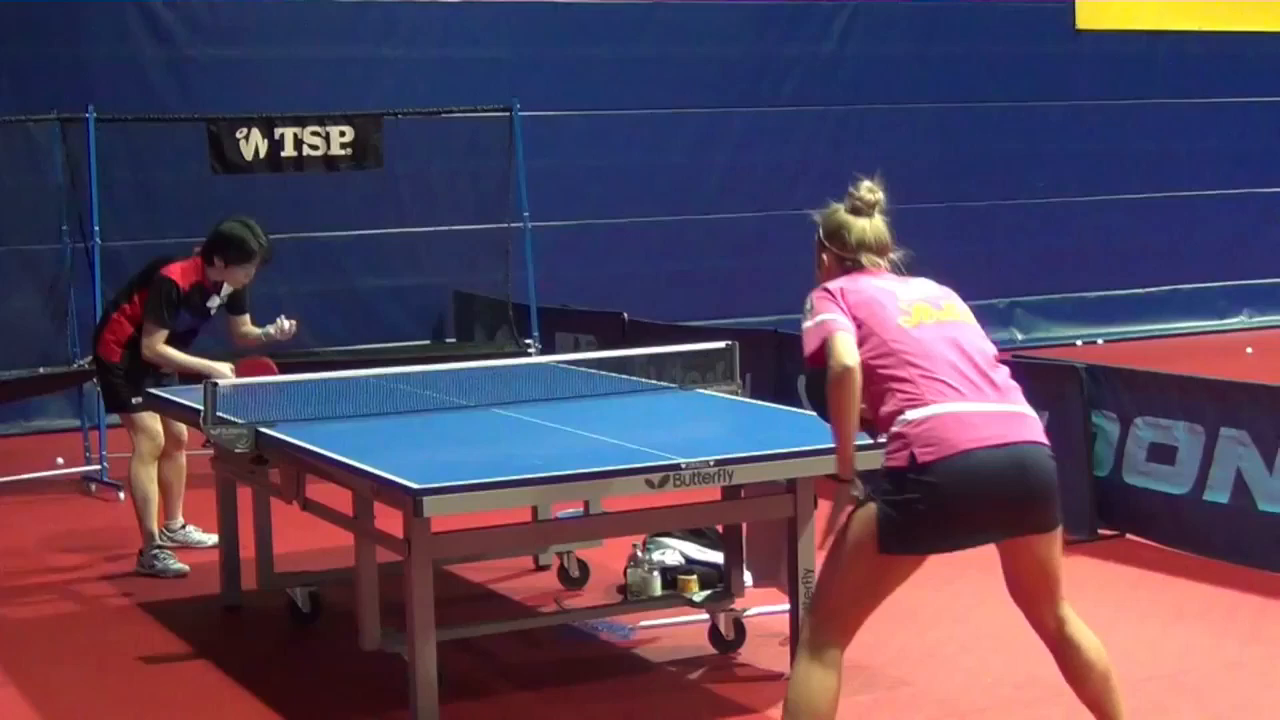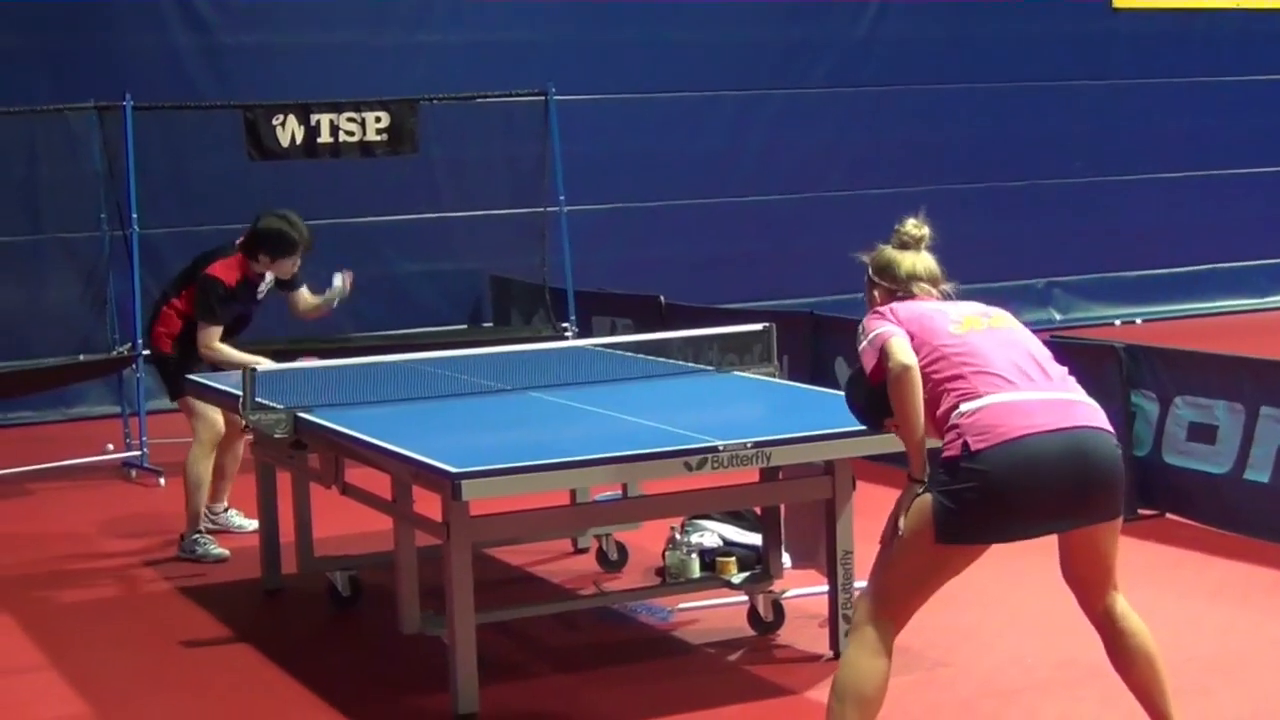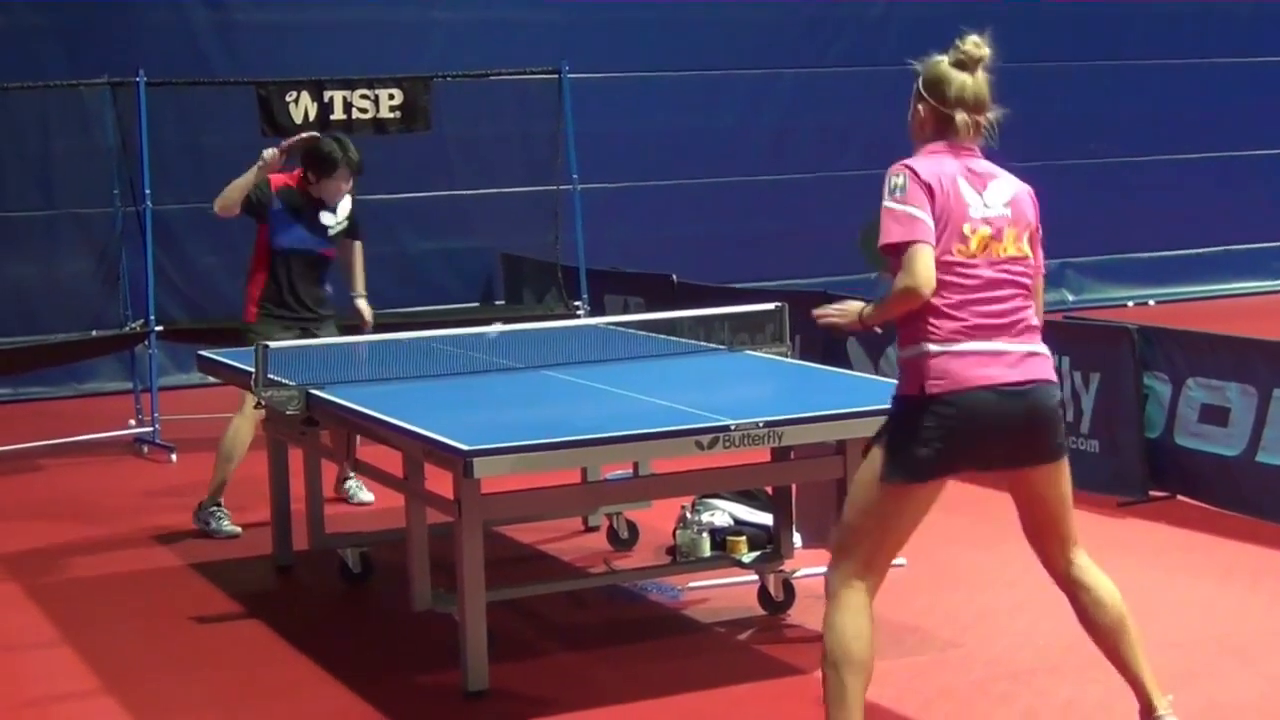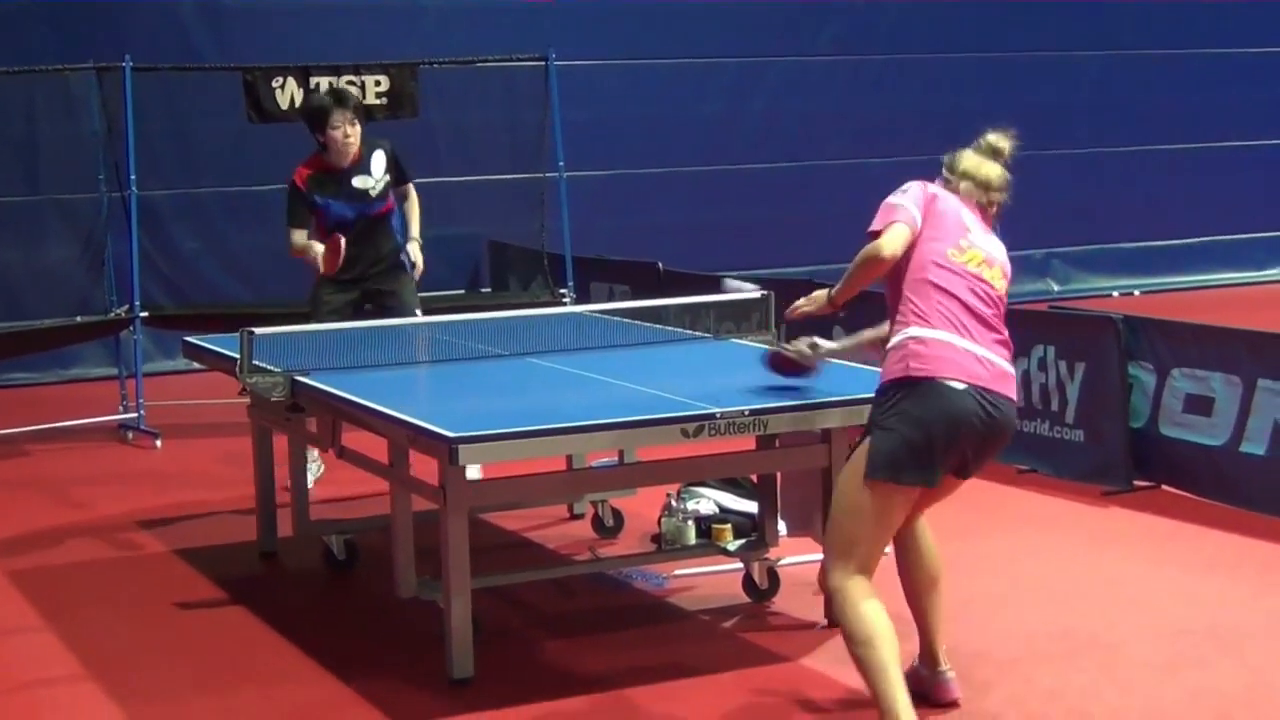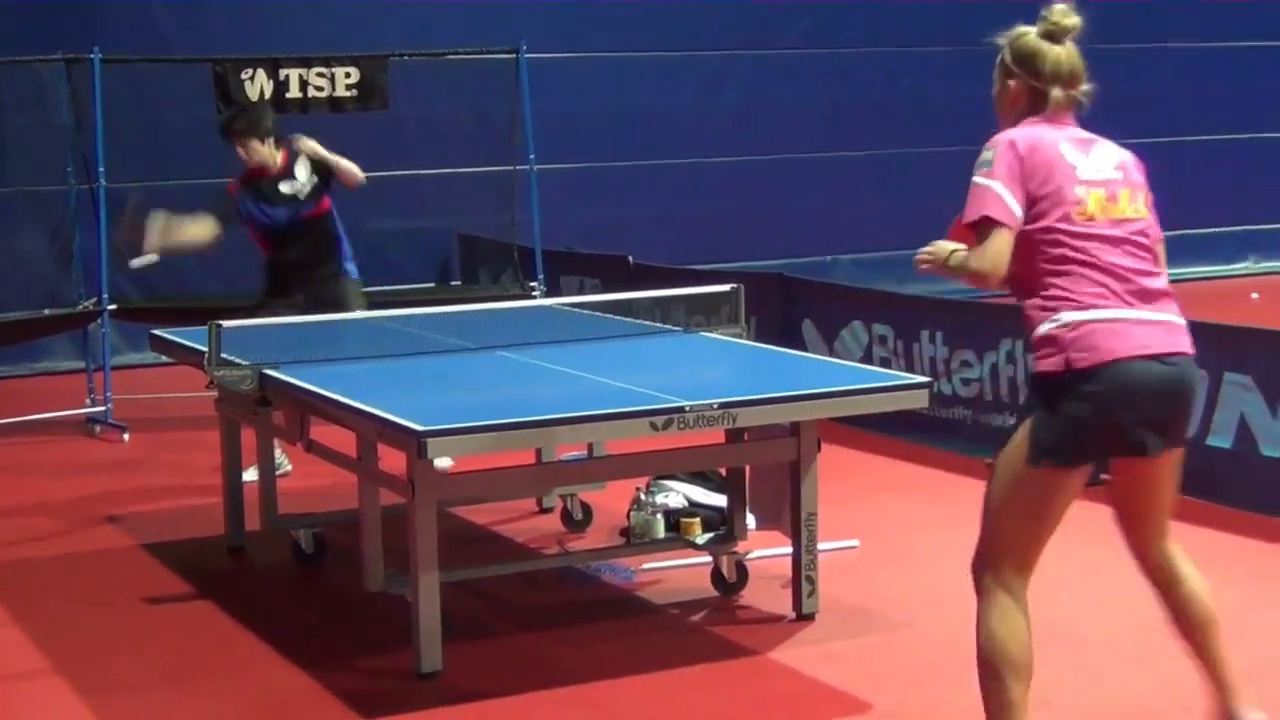
dt=0.7s
person 1, frame 1
left shoulder: (831, 296)
right shoulder: (937, 290)
left elbow: (844, 366)
left wrist: (848, 479)
left hip: (939, 461)
right hip: (1028, 451)
left knee: (823, 633)
right knee: (1052, 613)
person 1, frame 2
left shoulder: (883, 318)
right shoulder: (992, 313)
left elbow: (903, 365)
left wrist: (917, 476)
left hip: (1000, 456)
right hip: (1093, 441)
left knee: (875, 618)
right knee: (1103, 599)
person 1, frame 3
left shoulder: (916, 173)
right shoulder: (1020, 190)
left elbow: (918, 283)
left wrist: (866, 314)
left hip: (946, 394)
right hip: (1031, 391)
left knee: (852, 577)
right knee: (1066, 557)
person 1, frame 4
left shoulder: (922, 194)
right shoulder: (994, 248)
left elbow: (887, 250)
left wrist: (831, 299)
right wrist: (835, 348)
left hip: (929, 389)
right hip: (995, 402)
left knee: (846, 575)
right knee: (903, 514)
right ankle: (933, 670)
person 1, frame 5
left shoulder: (1013, 148)
right shoulder: (1122, 159)
left elbow: (990, 270)
left wrist: (956, 256)
left hip: (1084, 373)
right hip: (1165, 363)
left knee: (997, 575)
right knee: (1153, 544)
person 2, frame 1
left shoulder: (231, 280)
right shoulder: (173, 280)
left elbow: (241, 334)
right elbow: (150, 347)
left wrist: (268, 334)
right wrist: (208, 367)
left hip: (156, 354)
right hip: (122, 351)
left knee: (176, 438)
right knee: (151, 441)
left ankle: (173, 526)
right ankle: (151, 549)
person 2, frame 2
left shoulder: (276, 265)
right shoulder: (219, 276)
left elbow: (304, 307)
right elbow: (208, 347)
left wrist: (330, 298)
right wrist: (259, 363)
left hip: (213, 342)
right hip: (177, 343)
left knee: (237, 424)
right knee: (210, 428)
left ankle: (217, 510)
right ankle: (193, 535)
person 2, frame 3
left shoulder: (345, 201)
right shoulder: (279, 190)
left elbow: (353, 245)
right elbow: (222, 209)
left wrist: (359, 294)
right wrist: (263, 166)
left hip: (317, 314)
right hip: (269, 315)
right knee: (254, 406)
left ankle: (346, 475)
right ankle: (212, 504)
person 2, frame 4
left shoulder: (382, 153)
right shoulder: (305, 179)
left elbow: (408, 195)
right elbow: (296, 240)
left wrist: (413, 241)
right wrist: (310, 248)
left hip: (391, 271)
right hip: (337, 280)
right ankle: (310, 457)
person 2, frame 5
left shoulder: (308, 160)
right shoulder: (243, 187)
left elbow: (357, 178)
right elbow: (207, 229)
left wrist: (322, 155)
right wrist: (166, 234)
left hip: (334, 277)
right hip: (284, 288)
right ankle: (274, 455)
